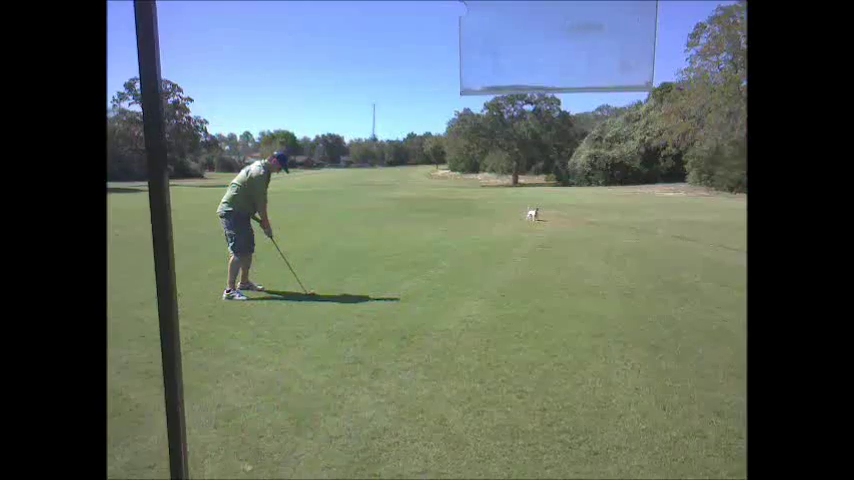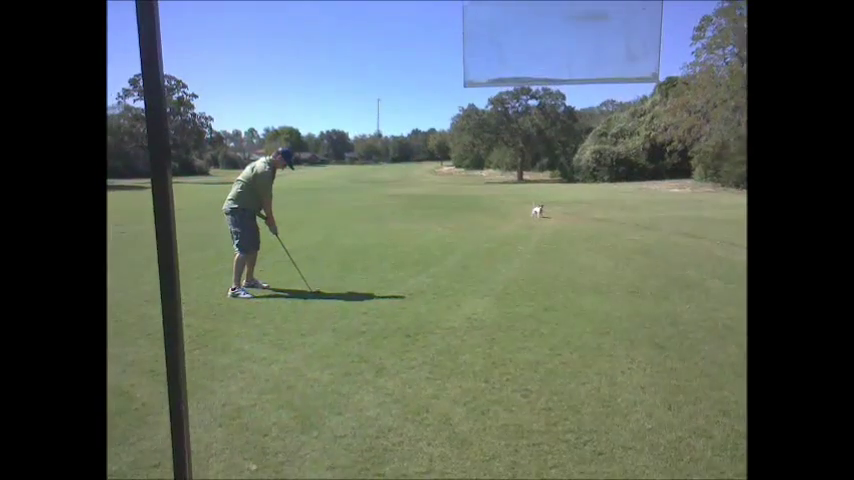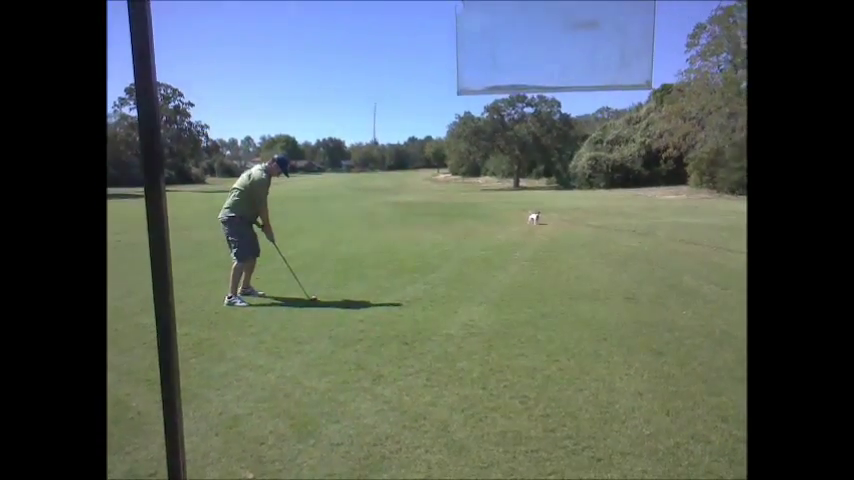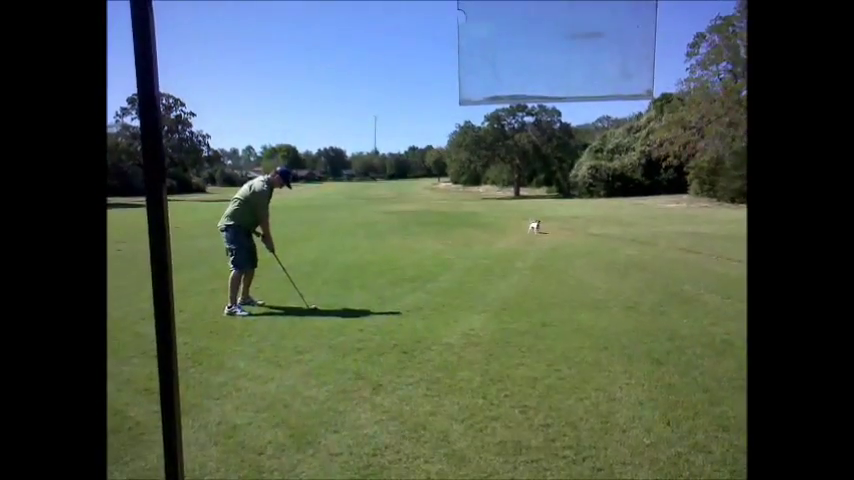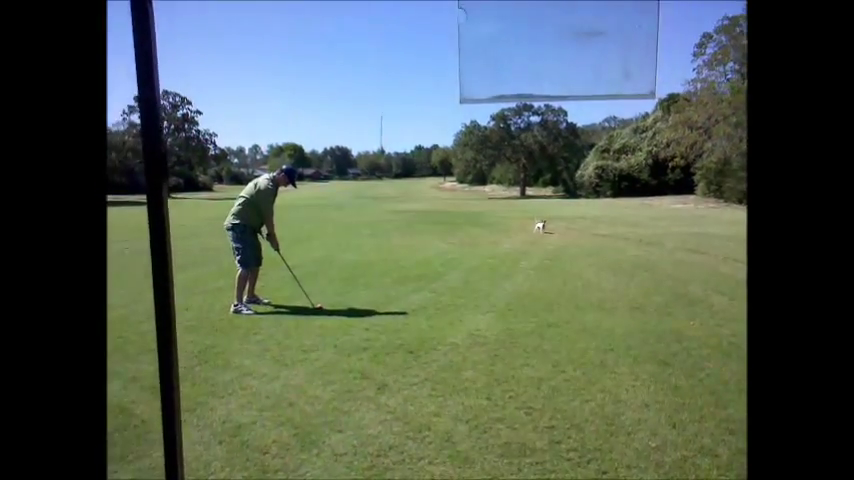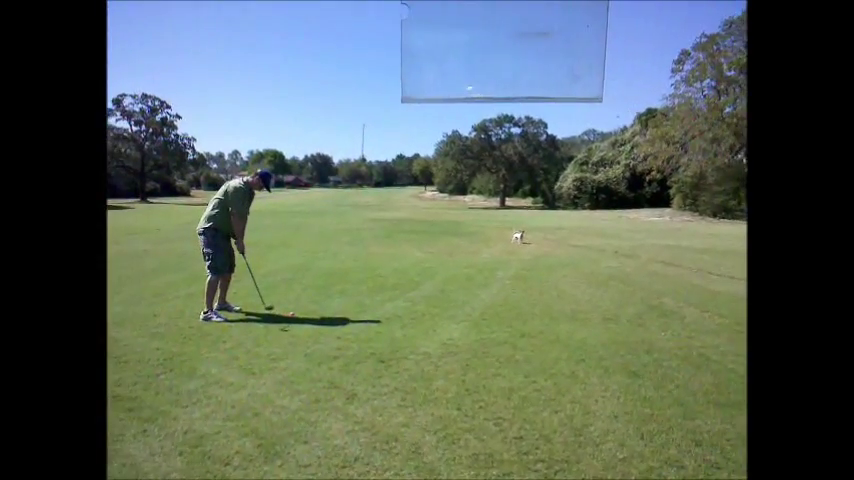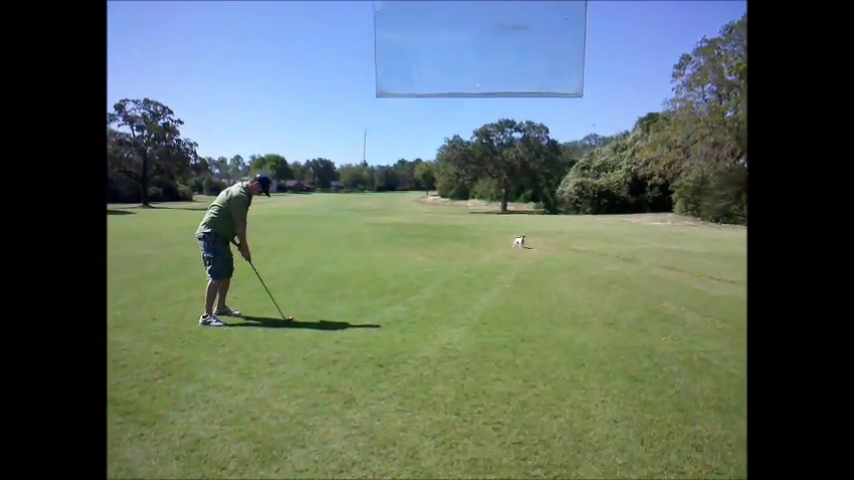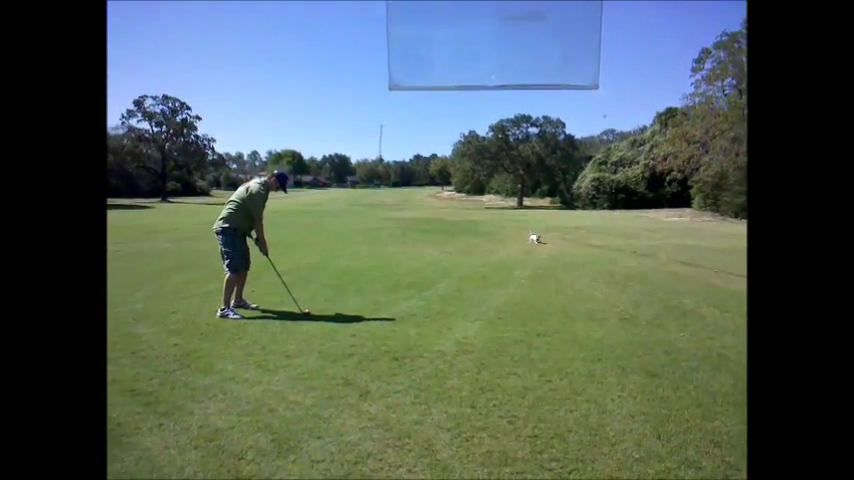
dt=0.4s
person 1, frame 1
left shoulder: (260, 168)
right shoulder: (259, 173)
left elbow: (259, 200)
right elbow: (260, 202)
left wrist: (263, 221)
right wrist: (266, 224)
left hip: (239, 212)
right hip: (232, 212)
left knee: (248, 249)
right knee: (238, 251)
left ankle: (244, 282)
right ankle: (230, 290)
person 1, frame 2
left shoulder: (265, 165)
right shoulder: (264, 169)
left elbow: (263, 197)
right elbow: (265, 198)
left wrist: (268, 218)
right wrist: (271, 221)
left hip: (245, 209)
right hip: (237, 209)
left knee: (253, 246)
right knee: (243, 248)
left ankle: (249, 280)
right ankle: (235, 288)
person 1, frame 3
left shoulder: (259, 172)
right shoulder: (261, 177)
left elbow: (259, 204)
right elbow: (262, 206)
left wrist: (264, 225)
right wrist: (268, 228)
left hip: (241, 217)
right hip: (234, 218)
left knee: (252, 253)
right knee: (242, 257)
left ankle: (245, 287)
right ankle: (231, 296)
person 1, frame 4
left shoulder: (263, 184)
right shoulder: (261, 188)
left elbow: (262, 215)
right elbow: (263, 217)
left wrist: (265, 235)
right wrist: (268, 239)
left hip: (242, 227)
right hip: (233, 226)
left knee: (251, 264)
right knee: (239, 266)
left ankle: (244, 297)
right ankle: (231, 306)
person 1, frame 5
left shoulder: (269, 183)
right shoulder: (266, 186)
left elbow: (267, 214)
right elbow: (268, 215)
left wrist: (269, 234)
right wrist: (273, 237)
left hip: (247, 225)
right hip: (239, 225)
left knee: (255, 262)
right knee: (246, 265)
left ankle: (250, 296)
right ankle: (237, 304)
person 1, frame 6
left shoulder: (249, 192)
right shoulder: (237, 187)
left elbow: (243, 217)
right elbow: (235, 216)
left wrist: (239, 239)
right wrist: (240, 240)
left hip: (223, 231)
right hip: (211, 230)
left knee: (228, 269)
right knee: (216, 271)
left ankle: (221, 302)
right ankle: (207, 311)
person 1, frame 7
left shoulder: (245, 194)
right shoulder: (239, 194)
left elbow: (242, 222)
right elbow: (239, 224)
left wrist: (242, 244)
right wrist: (244, 247)
left hip: (220, 236)
right hip: (210, 235)
left knee: (226, 272)
right knee: (216, 275)
left ankle: (221, 307)
right ankle: (206, 315)
person 1, frame 8
left shoulder: (258, 185)
right shoulder: (258, 191)
left elbow: (255, 218)
right elbow: (258, 220)
left wrist: (258, 238)
right wrist: (262, 242)
left hip: (236, 229)
right hip: (228, 229)
left knee: (243, 266)
right knee: (234, 269)
left ankle: (238, 300)
right ankle: (224, 308)
